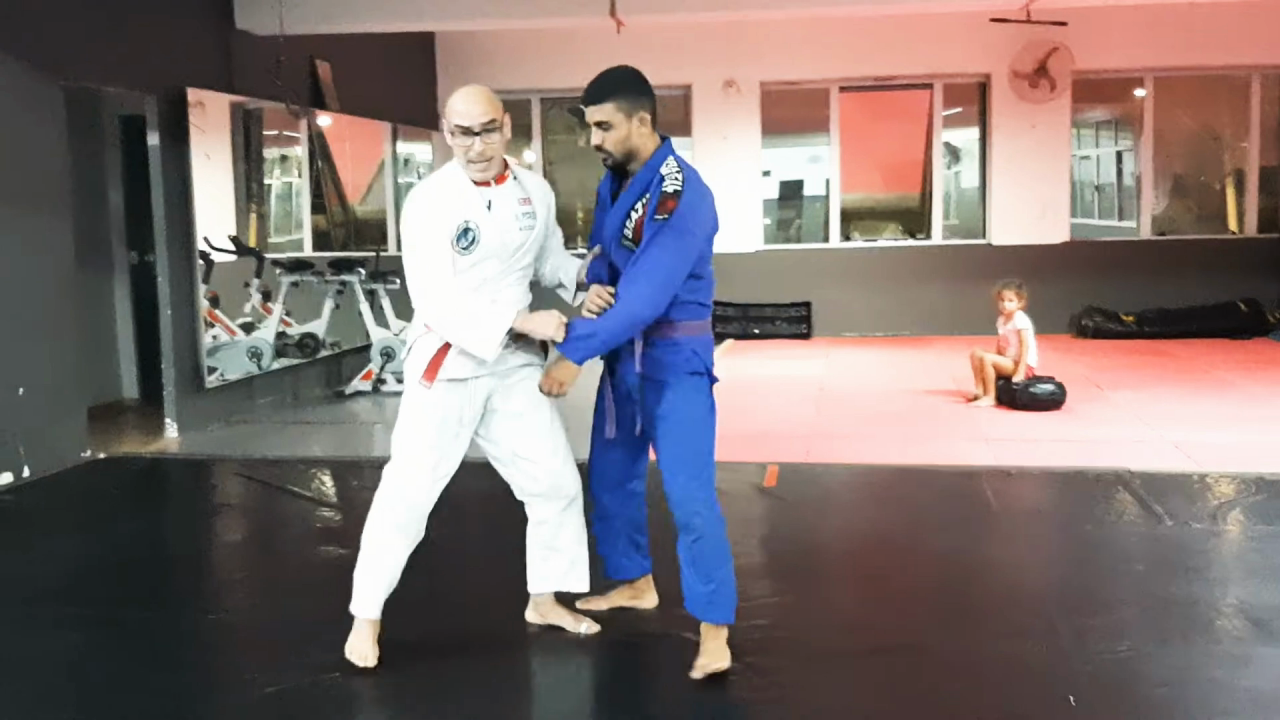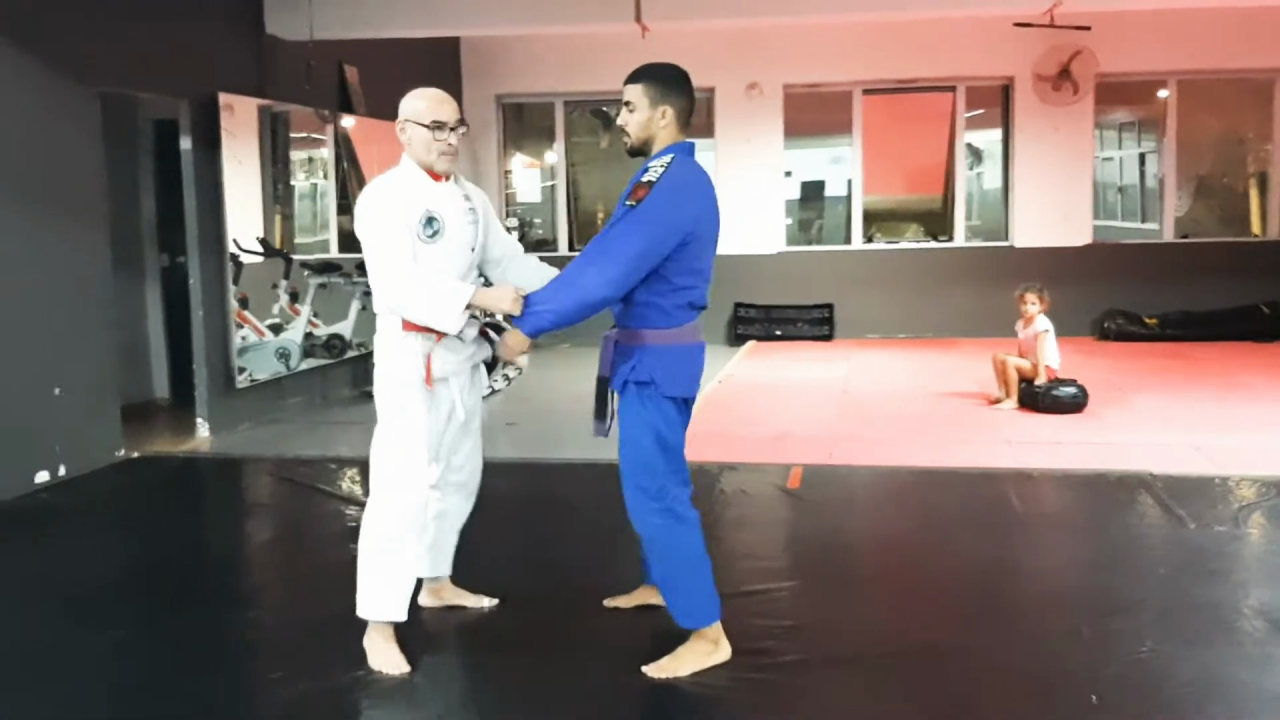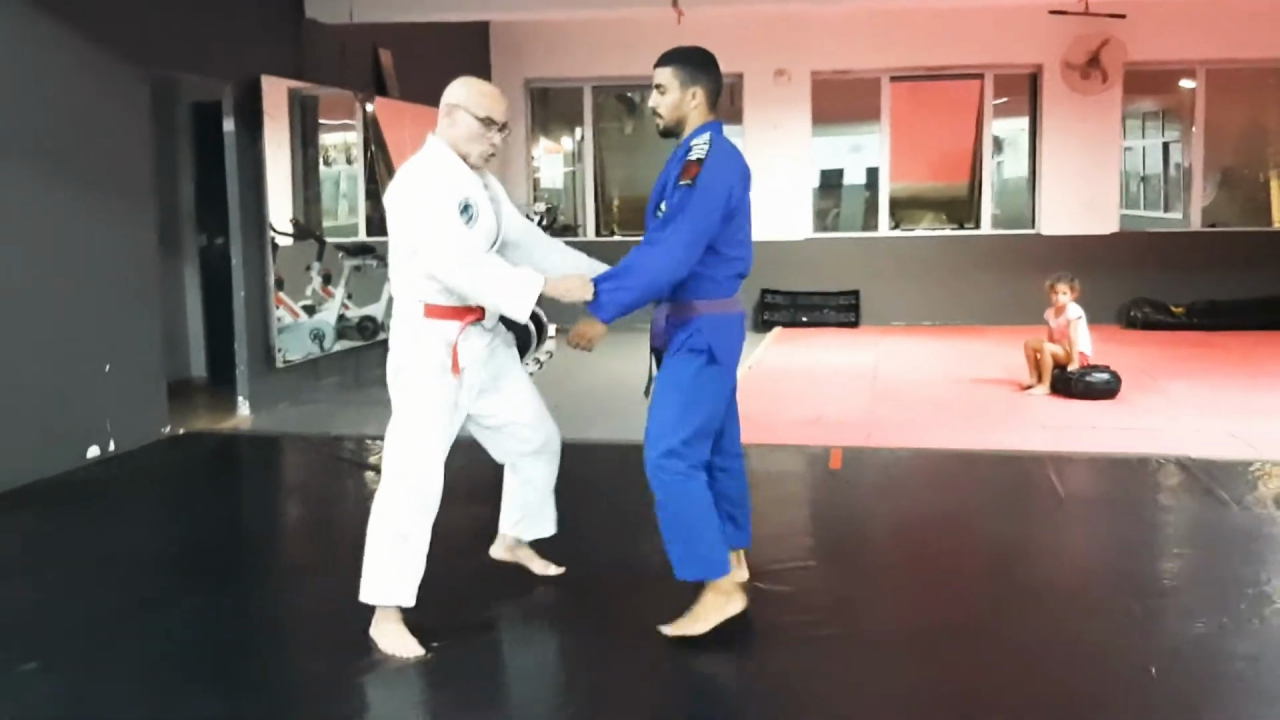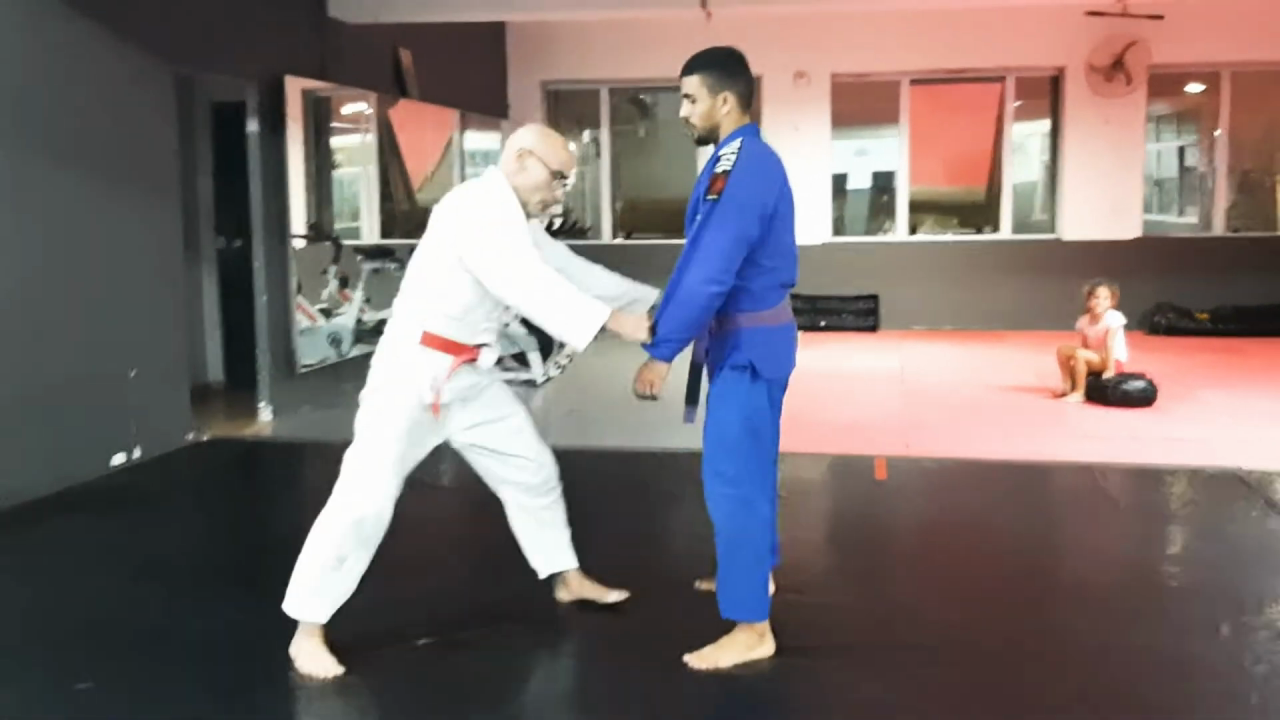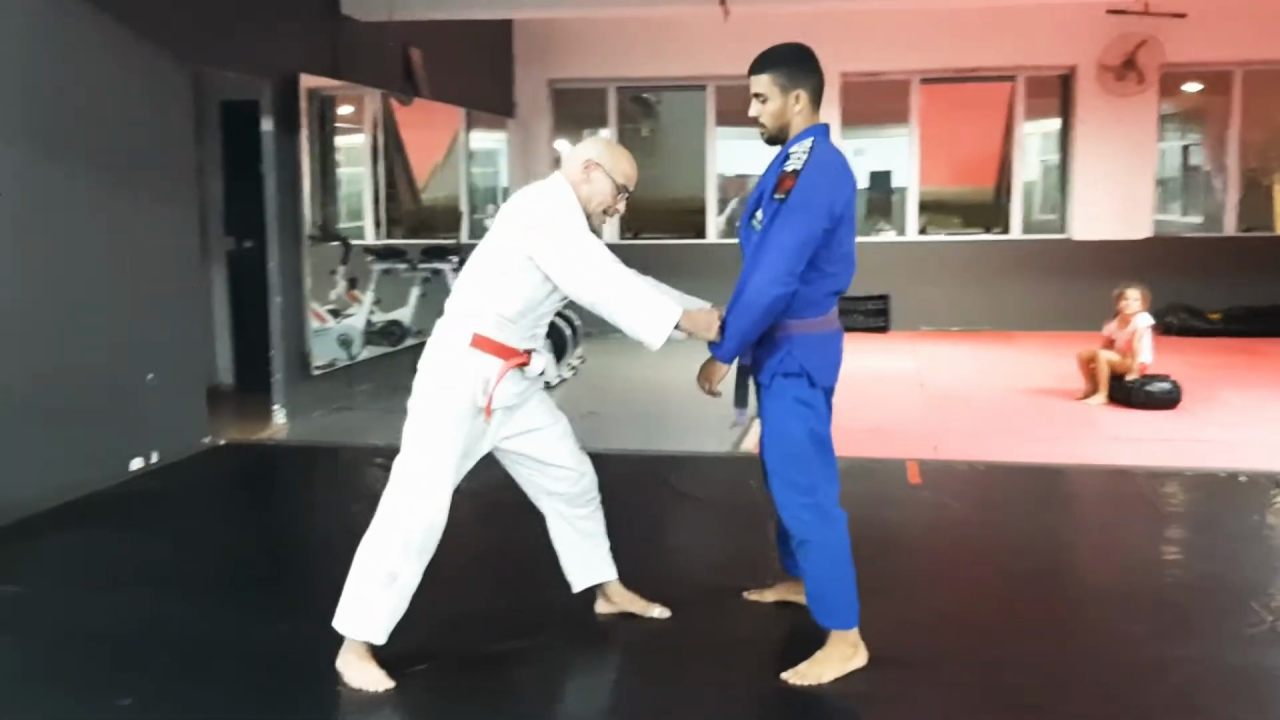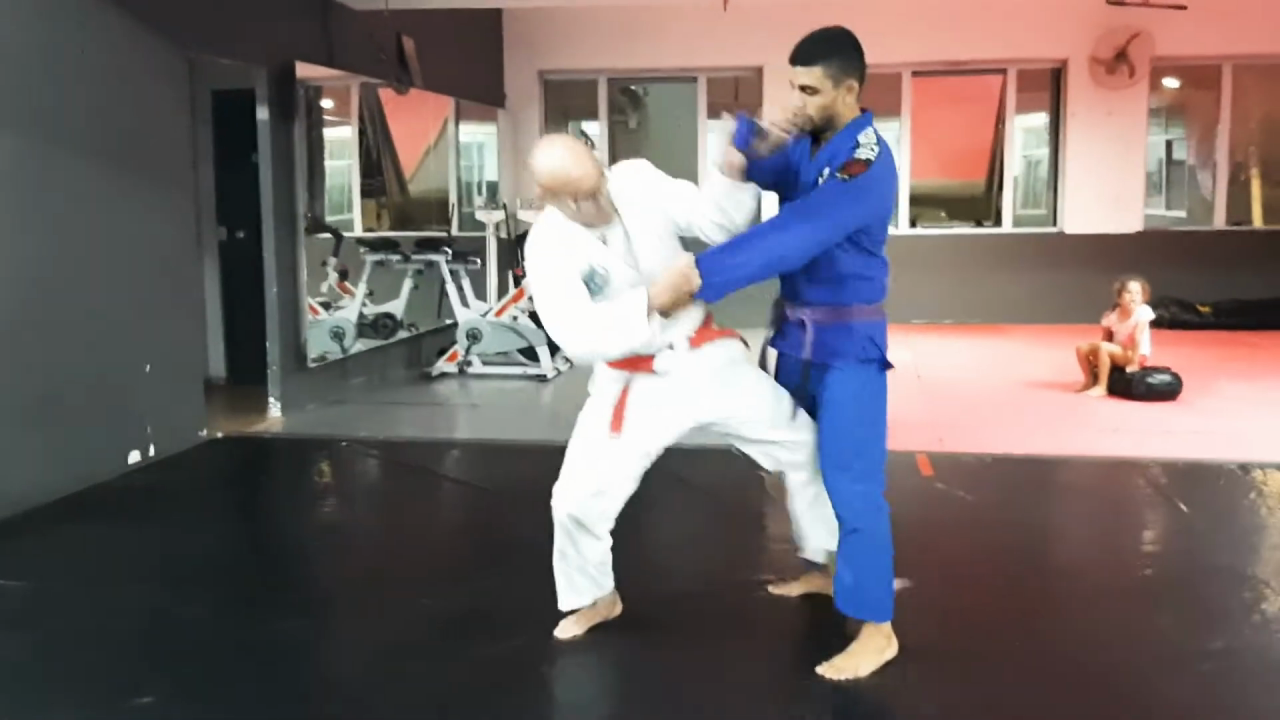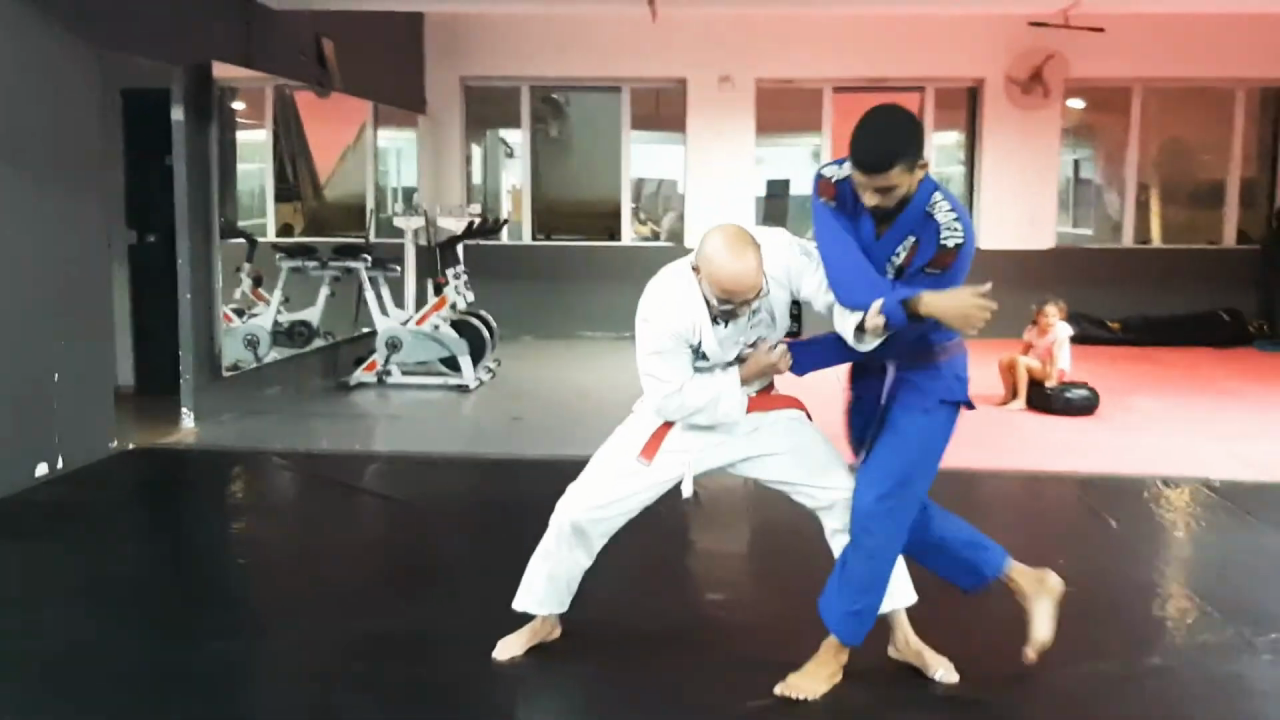
dt=0.7s
person 1, frame 1
left shoulder: (681, 194)
right shoulder: (614, 181)
left elbow: (647, 292)
left wrist: (572, 352)
right wrist: (592, 289)
left hip: (677, 356)
right hip: (625, 351)
left knee: (689, 491)
right knee: (612, 476)
left ankle: (714, 627)
right ankle: (635, 582)
person 1, frame 2
left shoulder: (664, 186)
right shoulder: (687, 179)
left elbow: (605, 271)
left wrist: (527, 322)
right wrist: (546, 306)
left hip: (652, 358)
right hip: (663, 348)
left knee: (656, 493)
right knee: (651, 481)
left ankle: (707, 634)
right ankle: (663, 583)
person 1, frame 3
left shoulder: (708, 162)
right shoulder: (698, 157)
left elbow: (669, 257)
right elbow: (668, 247)
left wrist: (601, 312)
right wrist: (605, 288)
left hip: (702, 328)
right hip: (699, 325)
left knee: (670, 455)
right knee: (716, 445)
left ankle: (719, 587)
right ankle: (728, 555)
person 1, frame 4
left shoulder: (739, 169)
right shoulder: (749, 159)
left elbow: (709, 272)
right elbow: (703, 262)
left wrist: (659, 352)
right wrist: (664, 329)
left hip: (747, 340)
right hip: (754, 333)
left knee: (733, 480)
right knee: (749, 468)
left ankle: (752, 628)
right ankle: (754, 572)
person 1, frame 5
left shoulder: (810, 171)
right shoulder: (805, 163)
left elbow: (773, 279)
left wrist: (722, 351)
right wrist: (734, 337)
left hip: (795, 348)
right hip: (787, 344)
left knee: (805, 487)
right knee: (785, 476)
left ankle: (845, 638)
right ankle: (801, 579)
person 1, frame 6
left shoulder: (867, 164)
right shoulder: (802, 139)
left elbow: (790, 239)
right elbow: (759, 165)
left wrist: (697, 277)
right wrist: (755, 137)
left hip: (848, 338)
right hip: (799, 331)
left knee: (852, 477)
left ankle: (877, 631)
right ankle: (830, 571)
person 1, frame 7
left shoulder: (948, 232)
right shoulder: (834, 187)
left elbow: (887, 336)
right elbow: (850, 287)
left wrist: (791, 357)
right wrist: (916, 303)
left hip: (924, 378)
right hip: (874, 377)
left knee: (878, 508)
right knee: (899, 507)
left ankle: (832, 656)
right ankle: (1027, 583)
person 2, frame 1
left shoulder: (533, 191)
right shoulder: (430, 201)
left elbow: (546, 258)
right elbow: (437, 302)
left wrist: (584, 275)
right wrist: (521, 323)
left hip: (514, 363)
right hip: (443, 363)
left knee: (554, 481)
right knee: (408, 489)
left ankle: (544, 600)
right ankle: (365, 615)
person 2, frame 2
left shoulder: (470, 198)
right shoulder: (384, 197)
left elbow: (510, 262)
right elbow: (399, 288)
right wrist: (478, 298)
left hip: (460, 356)
right hip: (410, 358)
left knee: (457, 477)
right knee: (403, 489)
left ankle: (435, 583)
right ankle: (379, 624)
person 2, frame 3
left shoulder: (482, 185)
right shoulder: (418, 181)
left elbow: (528, 242)
right elbow: (457, 266)
left wrist: (606, 277)
right wrist: (546, 286)
left hip: (481, 340)
right hip: (430, 344)
left knee: (536, 438)
right knee: (416, 476)
left ankle: (512, 539)
right ankle: (386, 613)
person 2, frame 4
left shoulder: (511, 221)
right shoulder: (473, 208)
left elbow: (560, 275)
right elbow: (526, 287)
left wrist: (654, 305)
right wrist: (610, 319)
left hip: (470, 375)
right hip: (415, 370)
left knee: (532, 468)
right knee: (365, 496)
left ankle: (567, 578)
right ankle: (309, 629)
person 2, frame 5
left shoulder: (566, 224)
right shoulder: (543, 208)
left elbow: (622, 282)
right elbow: (598, 288)
left wrist: (704, 311)
right wrist: (682, 319)
left hip: (512, 379)
right hip: (462, 371)
left knee: (572, 479)
right knee: (418, 505)
left ankle: (608, 589)
right ankle: (356, 644)
person 2, frame 6
left shoulder: (638, 182)
right shoulder: (548, 245)
left elbow: (721, 223)
right elbow: (580, 337)
left wrist: (734, 172)
right wrist: (651, 300)
left hip: (706, 360)
right hip: (635, 383)
left knee: (803, 446)
right knee: (579, 500)
left ankle: (838, 559)
right ankle: (598, 599)
person 2, frame 7
left shoulder: (780, 253)
right shoulder: (664, 301)
left elbow: (840, 294)
right elbow: (671, 400)
left wrist: (866, 322)
right wrist: (745, 374)
left hip: (759, 411)
right hip: (678, 419)
left knee: (847, 496)
right knee: (584, 508)
left ankle: (902, 636)
right ankle: (543, 620)
